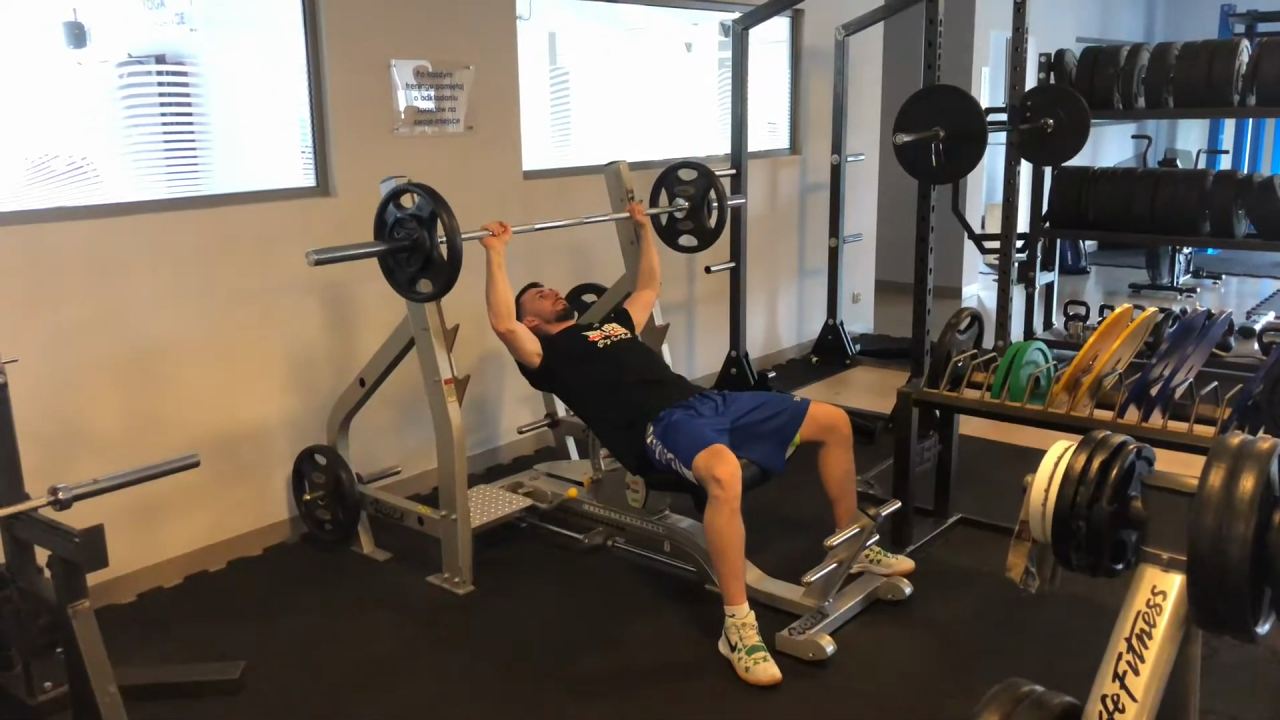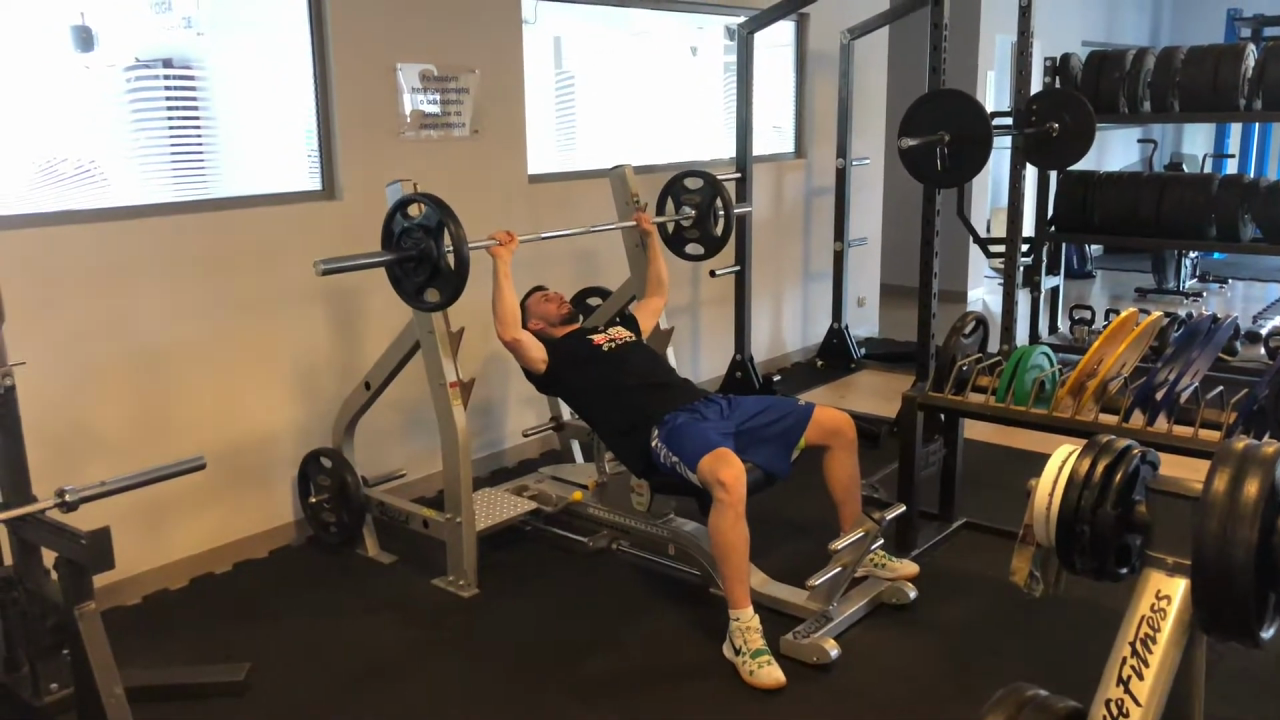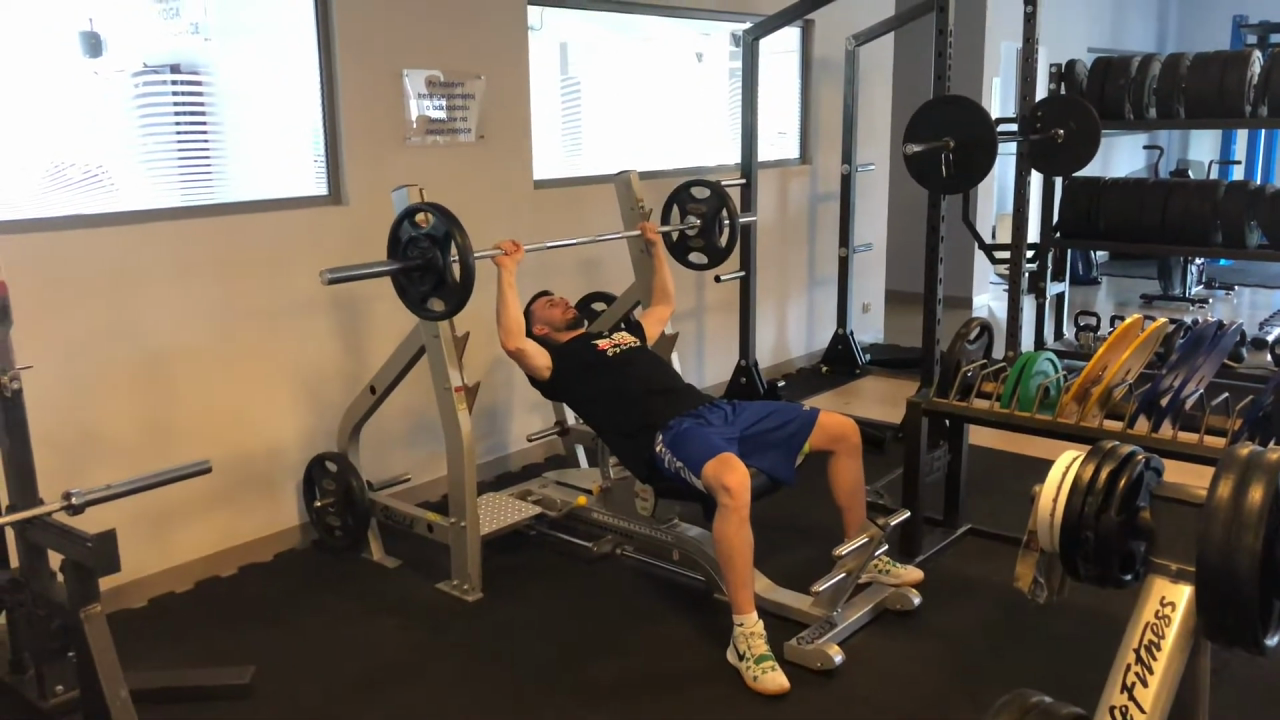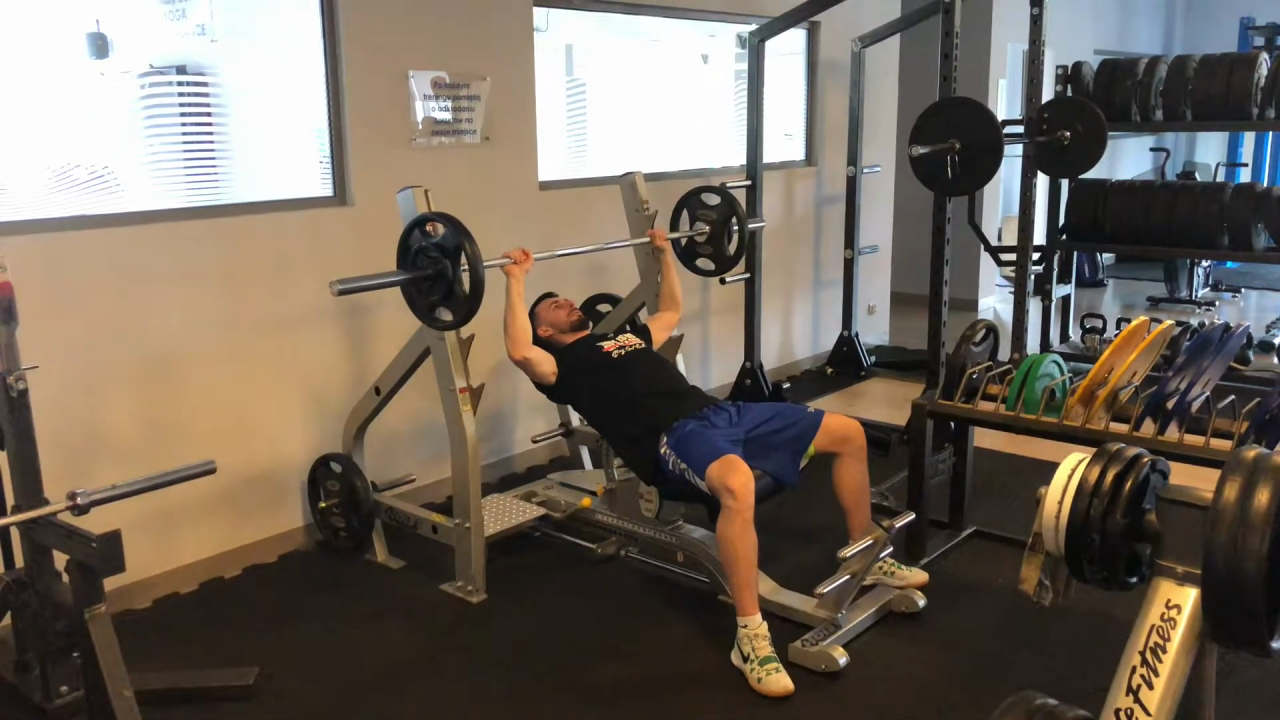
dt=0.4s
person 1, frame 1
left shoulder: (610, 324)
right shoulder: (546, 352)
left elbow: (648, 287)
right elbow: (502, 324)
left wrist: (644, 229)
right wrist: (496, 253)
left hip: (704, 400)
right hip: (660, 425)
left knee: (834, 423)
right knee: (724, 475)
right ankle: (738, 627)
person 1, frame 2
left shoulder: (616, 328)
right shoulder: (553, 356)
left elbow: (656, 295)
right elbow: (509, 333)
left wrist: (650, 237)
right wrist: (502, 262)
left hip: (711, 404)
right hip: (664, 428)
left knee: (839, 426)
right knee: (729, 478)
right ankle: (742, 632)
person 1, frame 3
left shoulder: (620, 334)
right shoulder: (557, 361)
left elbow: (663, 304)
right elbow: (513, 342)
left wrist: (656, 247)
right wrist: (507, 271)
left hip: (715, 410)
right hip: (669, 433)
left knee: (844, 432)
right knee: (733, 483)
right ankle: (746, 636)
person 1, frame 4
left shoulder: (627, 336)
right shoulder: (563, 362)
left elbow: (671, 310)
right elbow: (520, 351)
left wrist: (665, 253)
right wrist: (516, 280)
left hip: (720, 412)
right hip: (673, 435)
left knee: (848, 434)
right knee: (737, 485)
right ankle: (751, 639)
